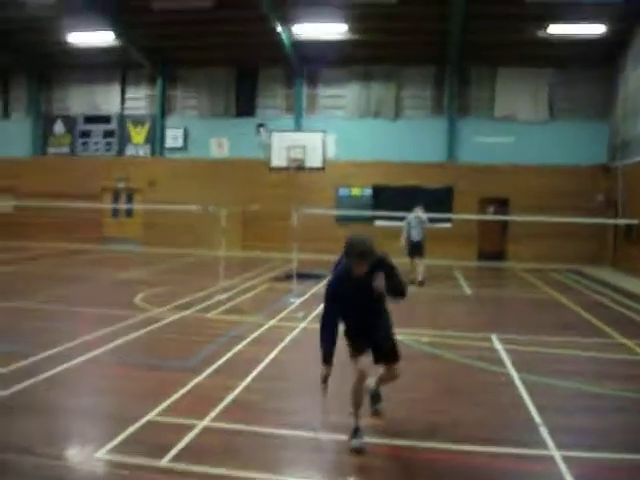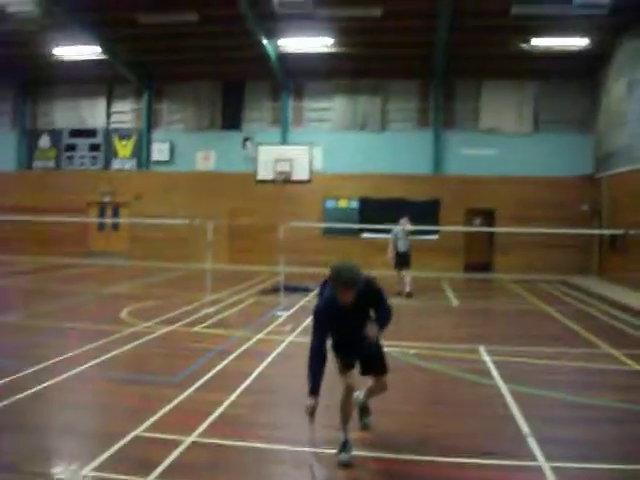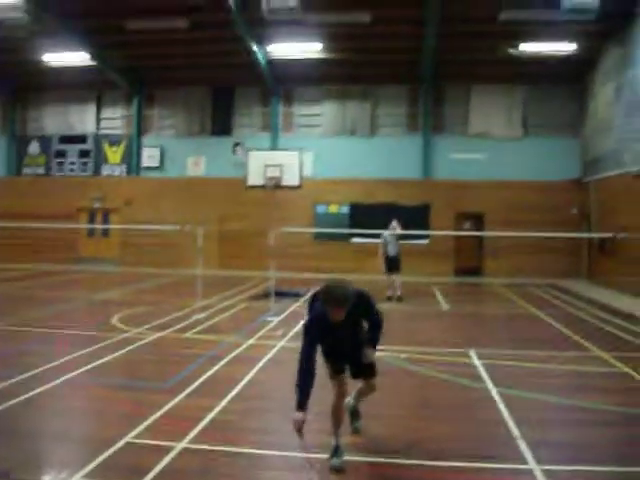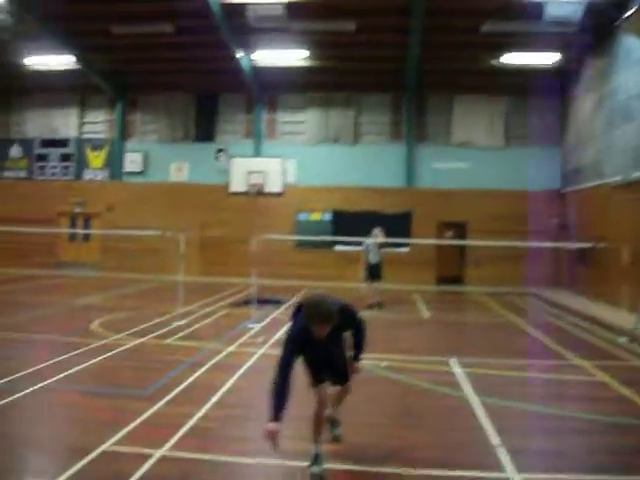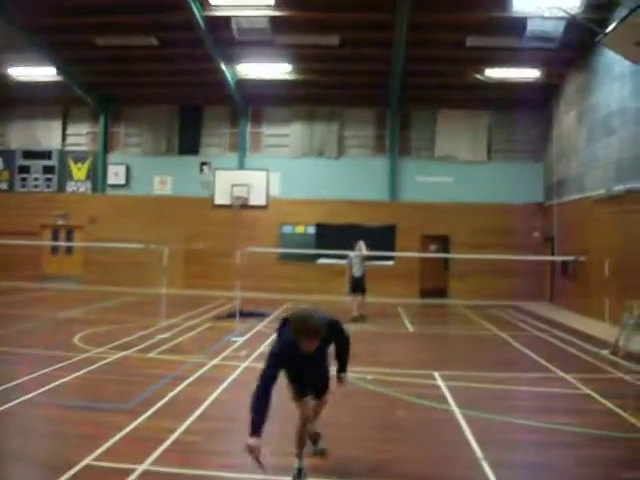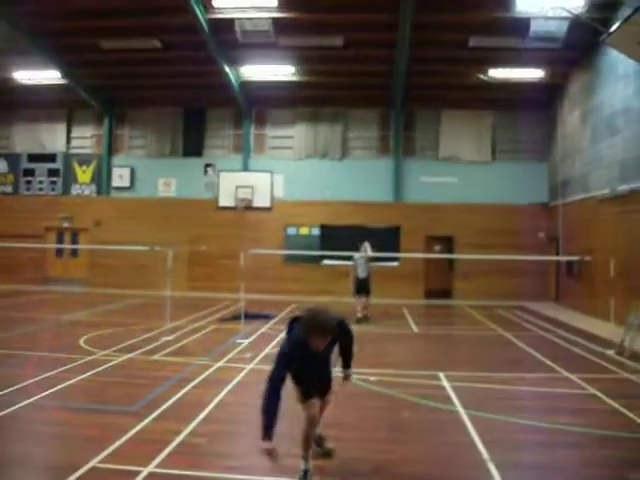
dt=0.1s
person 1, frame 1
left shoulder: (381, 263)
right shoulder: (337, 281)
left elbow: (401, 291)
right elbow: (328, 321)
left wrist: (387, 288)
right wrist: (327, 363)
left hip: (380, 322)
right hip: (355, 327)
left knee: (392, 373)
right knee: (361, 371)
left ankle: (374, 387)
right ankle: (356, 427)
person 1, frame 2
left shoulder: (368, 286)
right shoulder: (324, 306)
left elbow: (385, 311)
right elbow: (317, 349)
left wrist: (377, 327)
right wrist: (313, 394)
left hip: (367, 338)
right hip: (343, 343)
left knee: (381, 384)
right knee: (348, 386)
left ankle: (362, 400)
right ankle: (345, 439)
person 1, frame 3
left shoulder: (360, 298)
right shoulder: (315, 320)
left elbow: (376, 320)
right elbow: (306, 363)
left wrist: (371, 346)
right wrist: (301, 408)
left hip: (358, 344)
right hip: (333, 349)
left knee: (370, 385)
right knee: (340, 392)
left ankle: (352, 404)
right ankle: (336, 445)
person 1, frame 4
left shoulder: (343, 311)
right shoulder: (297, 332)
left elbow: (359, 329)
right elbow: (284, 372)
left wrist: (356, 358)
right wrist: (275, 418)
left hip: (336, 351)
right hip: (314, 357)
left knee: (345, 388)
right knee: (322, 400)
left ankle: (331, 414)
right ankle: (316, 453)
person 1, frame 5
left shoulder: (330, 325)
right shoulder: (283, 346)
left elbow: (343, 341)
right elbow: (264, 387)
left wrist: (342, 369)
right wrist: (255, 433)
left hip: (318, 364)
right hip: (297, 372)
left knee: (322, 400)
right knee: (305, 414)
left ankle: (311, 430)
right ankle: (299, 466)
person 1, frame 6
left shoulder: (338, 325)
right shoulder: (291, 347)
left elbow: (347, 339)
right elbow: (273, 389)
left wrist: (347, 366)
right wrist: (267, 436)
left hip: (322, 364)
right hip: (301, 371)
left knee: (324, 400)
right knee: (311, 414)
left ankle: (313, 435)
